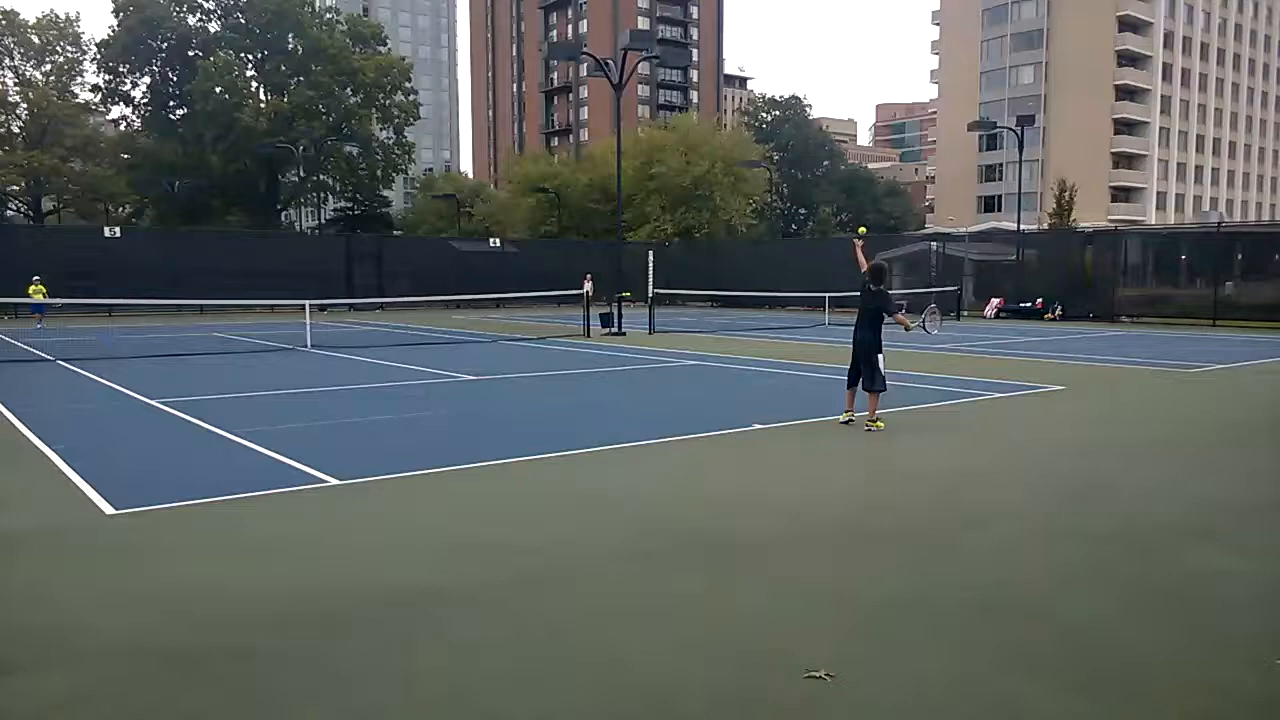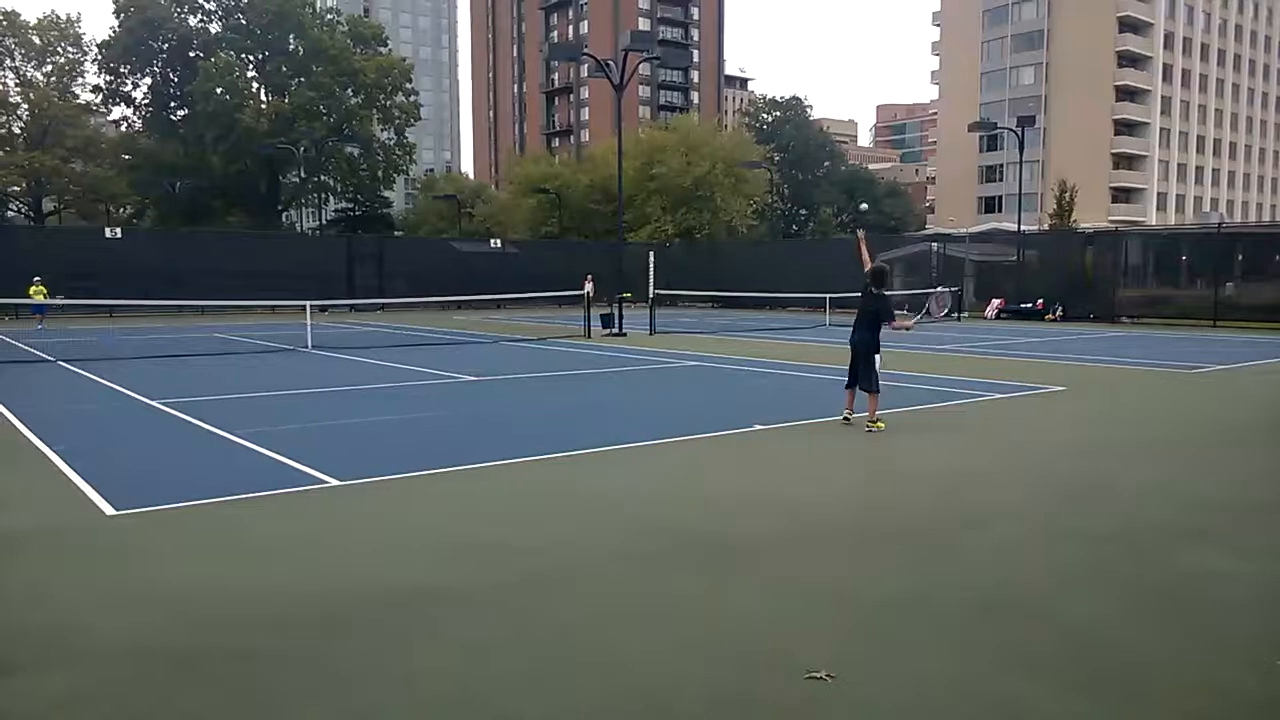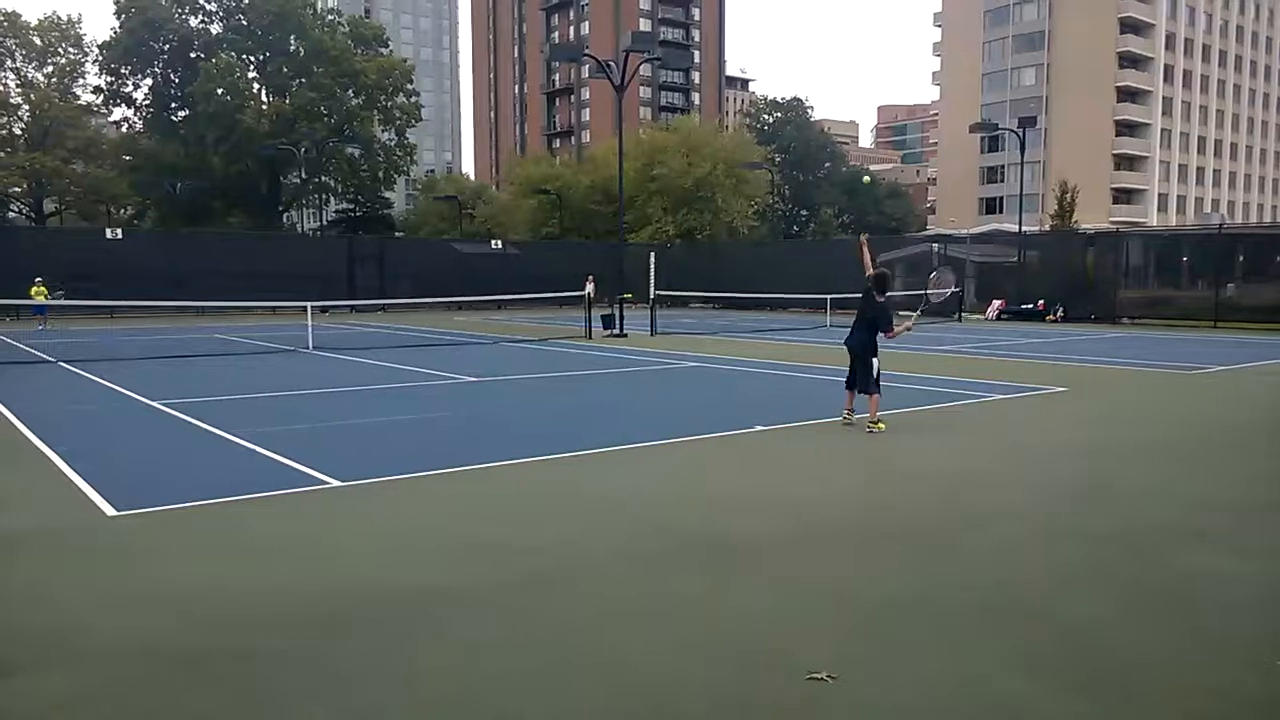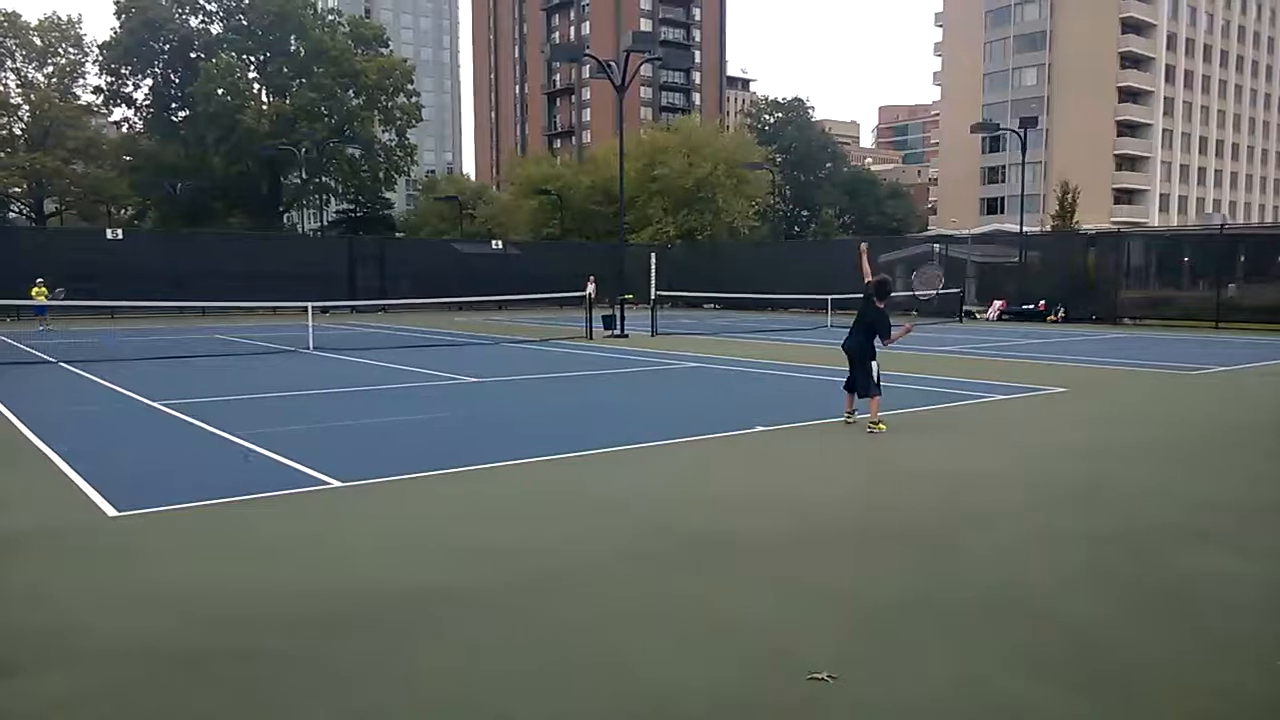
dt=0.1s
person 1, frame 1
left shoulder: (865, 288)
right shoulder: (884, 297)
left elbow: (863, 266)
right elbow: (896, 316)
left wrist: (858, 247)
right wrist: (908, 325)
left hip: (858, 340)
right hip: (871, 343)
left knee: (853, 377)
right knee: (874, 382)
left ankle: (848, 413)
right ankle: (871, 420)
person 1, frame 2
left shoulder: (867, 289)
right shoulder: (883, 300)
left elbow: (867, 264)
right elbow: (892, 324)
left wrist: (862, 243)
right wrist: (907, 324)
left hip: (855, 340)
right hip: (869, 344)
left knee: (853, 377)
right knee: (871, 382)
left ankle: (848, 411)
right ankle: (871, 421)
person 1, frame 3
left shoulder: (868, 293)
right shoulder: (883, 309)
left elbow: (868, 268)
right elbow: (889, 334)
left wrist: (864, 246)
right wrist: (905, 327)
left hip: (852, 343)
right hip: (866, 347)
left knee: (853, 378)
right knee: (872, 384)
left ankle: (848, 411)
right ankle: (873, 421)
person 1, frame 4
left shoulder: (867, 298)
right shoulder: (882, 316)
left elbow: (867, 276)
right elbow: (886, 341)
left wrist: (863, 254)
right wrist: (904, 330)
left hip: (850, 346)
right hip: (864, 350)
left knee: (853, 380)
right knee: (873, 387)
left ankle: (848, 413)
right ankle: (873, 422)
